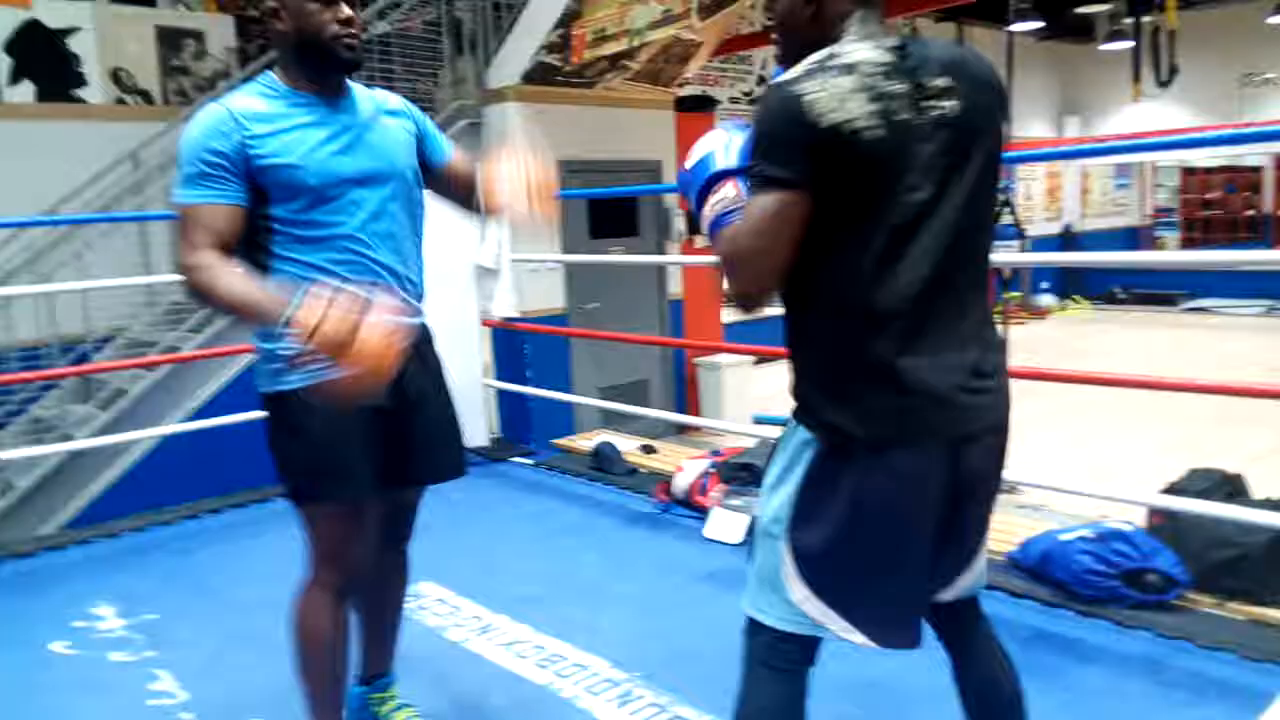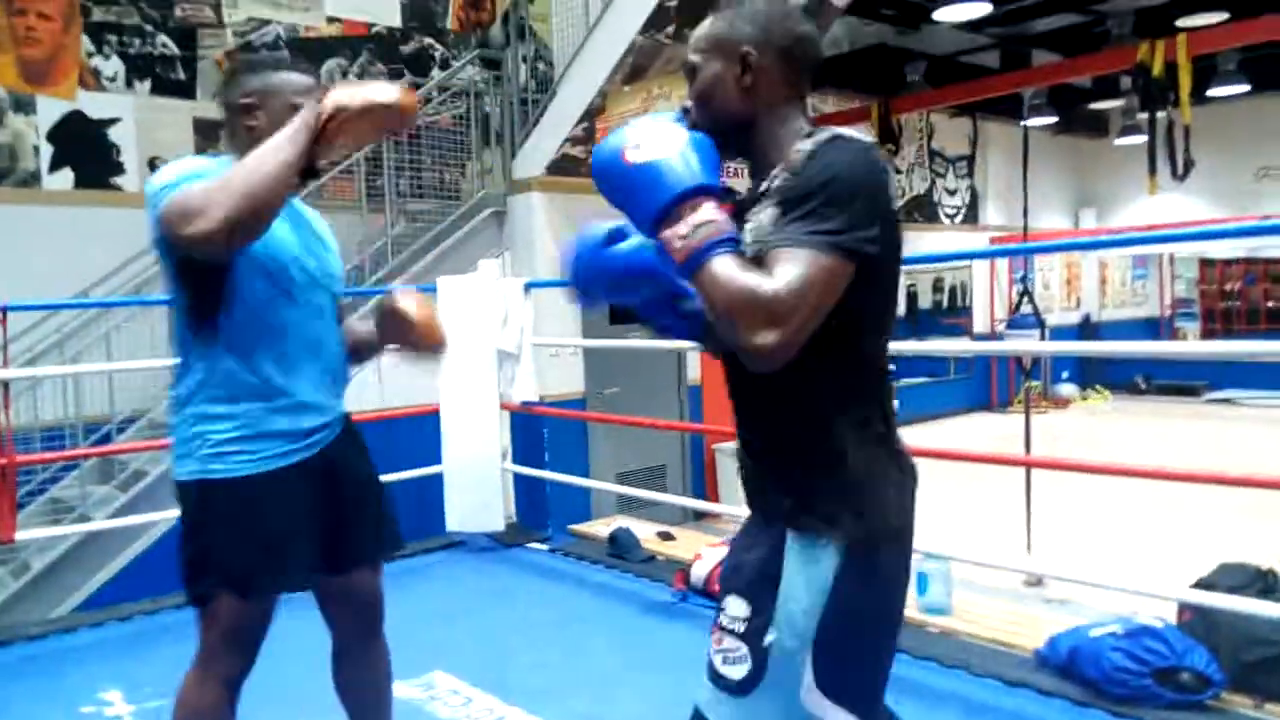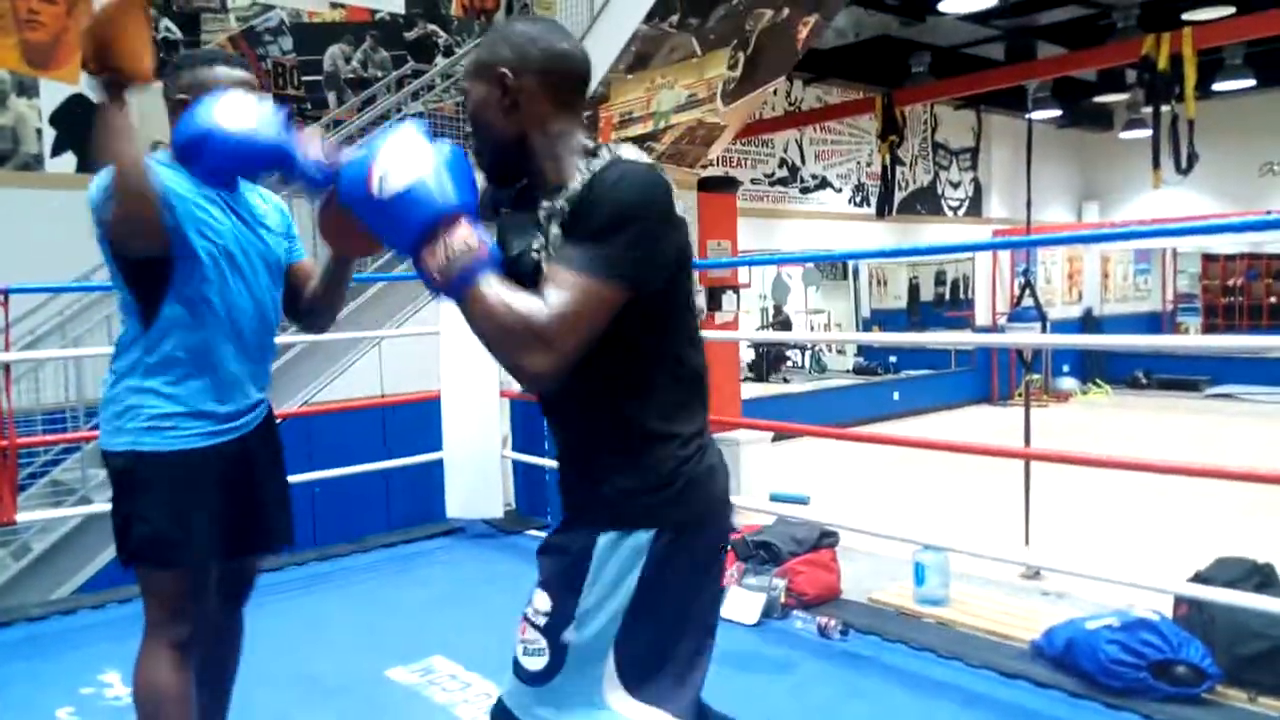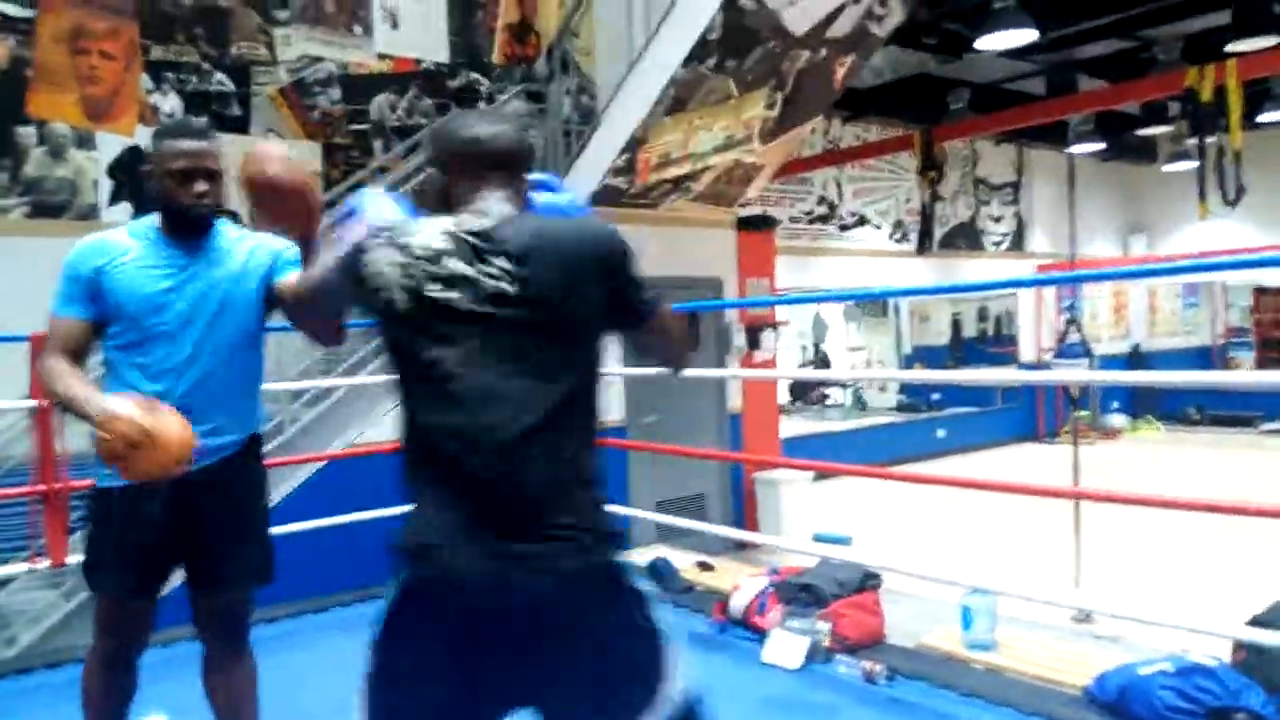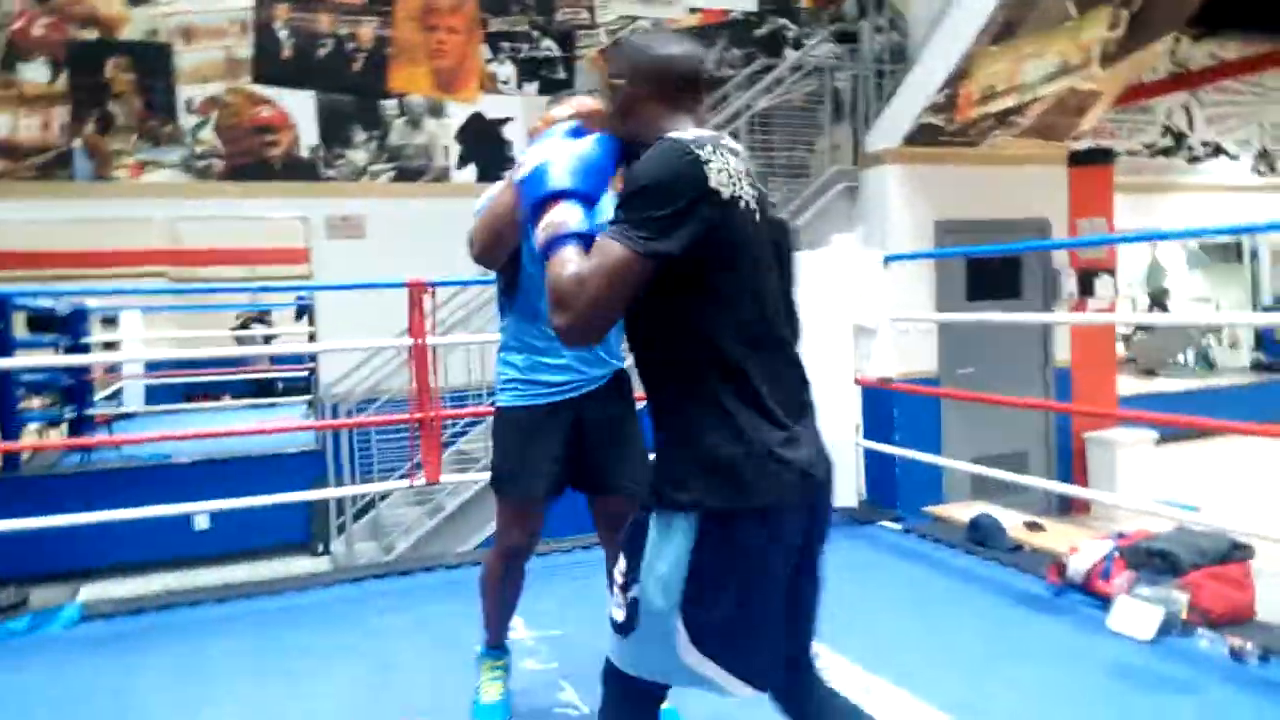
dt=1s
person 1, frame 1
left shoulder: (803, 98)
right shoulder: (972, 74)
left elbow: (751, 281)
left wrist: (723, 194)
left hip: (860, 418)
right hip: (973, 403)
left knee: (780, 637)
right knee: (957, 603)
person 1, frame 2
left shoulder: (837, 169)
right shoulder: (781, 184)
left elbow: (769, 331)
right elbow: (738, 321)
left wrist: (684, 214)
right wrist: (655, 286)
left hip: (830, 507)
right hip: (828, 495)
person 1, frame 3
left shoulder: (625, 187)
right shoulder: (557, 196)
left elbow: (540, 351)
left wrist: (451, 246)
left hip: (643, 510)
right hip: (643, 498)
person 1, frame 4
left shoulder: (386, 256)
right shoulder: (589, 246)
left elbow: (315, 290)
right elbow: (673, 350)
left hip: (445, 572)
right hip: (570, 566)
person 1, frame 5
left shoulder: (677, 168)
right shoulder: (751, 181)
left elbow: (580, 318)
left wrist: (559, 216)
left hip: (717, 486)
right hip: (789, 473)
person 2, frame 1
left shoulder: (395, 114)
right shoulder: (229, 125)
left elbow: (468, 184)
right elbow: (203, 261)
left wrist: (504, 182)
right wrist: (291, 311)
left hip: (406, 353)
right hip: (318, 371)
left knee: (392, 535)
right knee: (341, 559)
person 2, frame 2
left shoulder: (310, 221)
right shoulder: (187, 180)
right elbow: (211, 227)
left wrist: (383, 332)
right wrist: (306, 126)
left hip: (327, 445)
right hip: (238, 462)
left knee: (361, 615)
right knee: (228, 650)
person 2, frame 3
left shoulder: (271, 208)
right shoulder: (143, 182)
left elbow: (313, 315)
right elbow: (145, 235)
left wrist: (345, 248)
right wrist: (114, 98)
left hip: (248, 431)
right hip: (165, 437)
left knee: (227, 601)
right knee: (178, 624)
person 2, frame 4
left shoulder: (263, 254)
right shoulder: (99, 256)
left elbow: (327, 329)
right elbow: (54, 363)
left wrist: (309, 236)
right wrist: (105, 410)
left hip: (228, 468)
right hip: (129, 474)
left knee: (227, 631)
right knee: (118, 640)
person 2, frame 5
left shoulder: (618, 204)
right shoulder: (517, 199)
right elbow: (485, 251)
left hip: (604, 387)
right hip: (530, 393)
left knee: (624, 529)
right knee: (515, 538)
right ankle: (494, 658)
